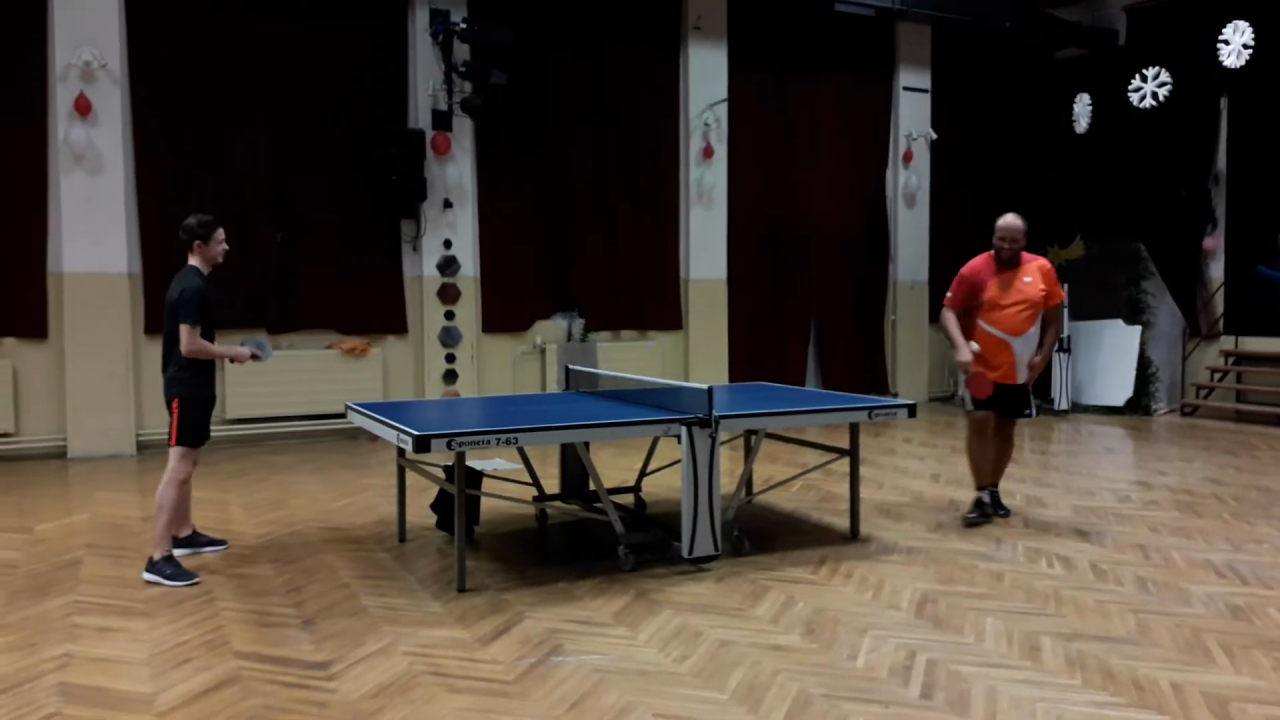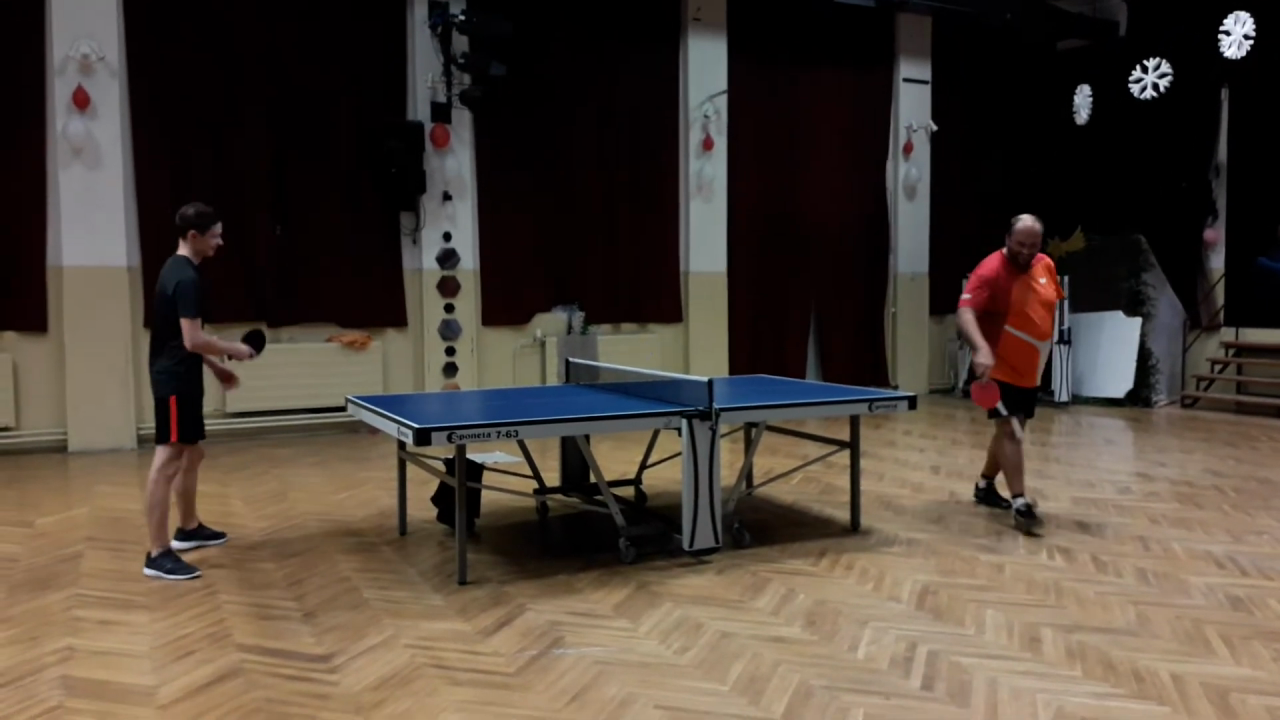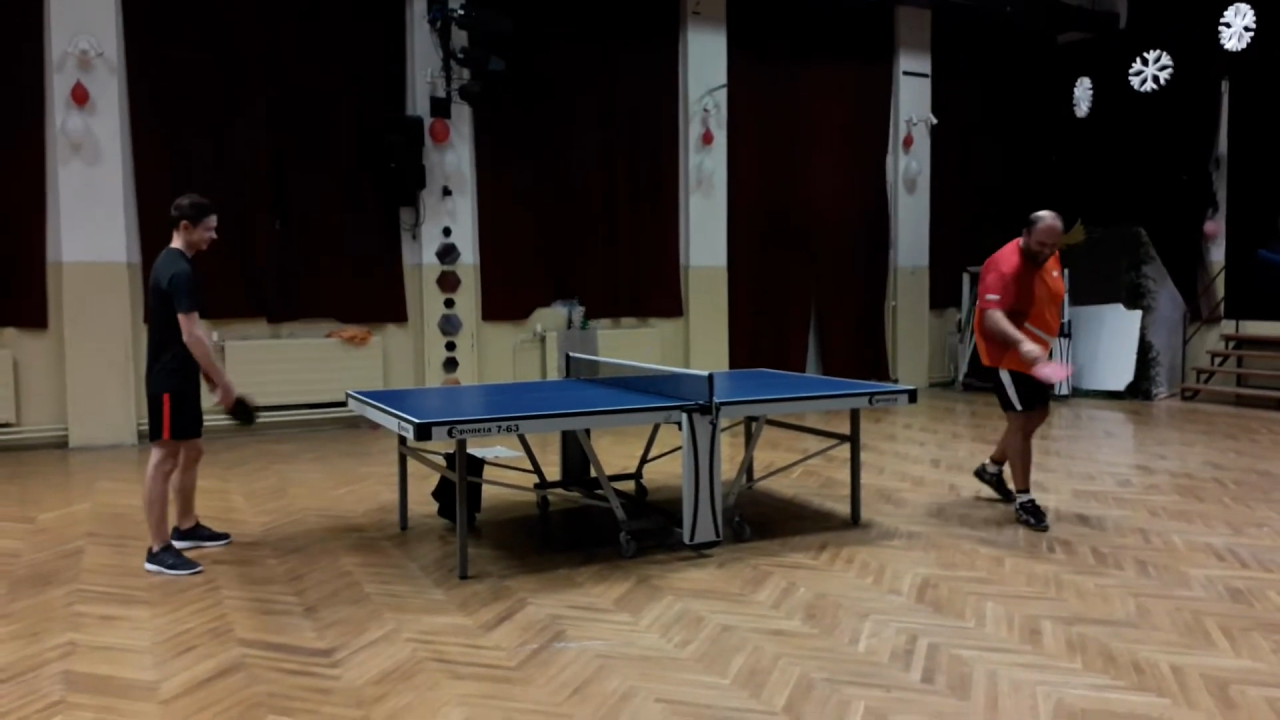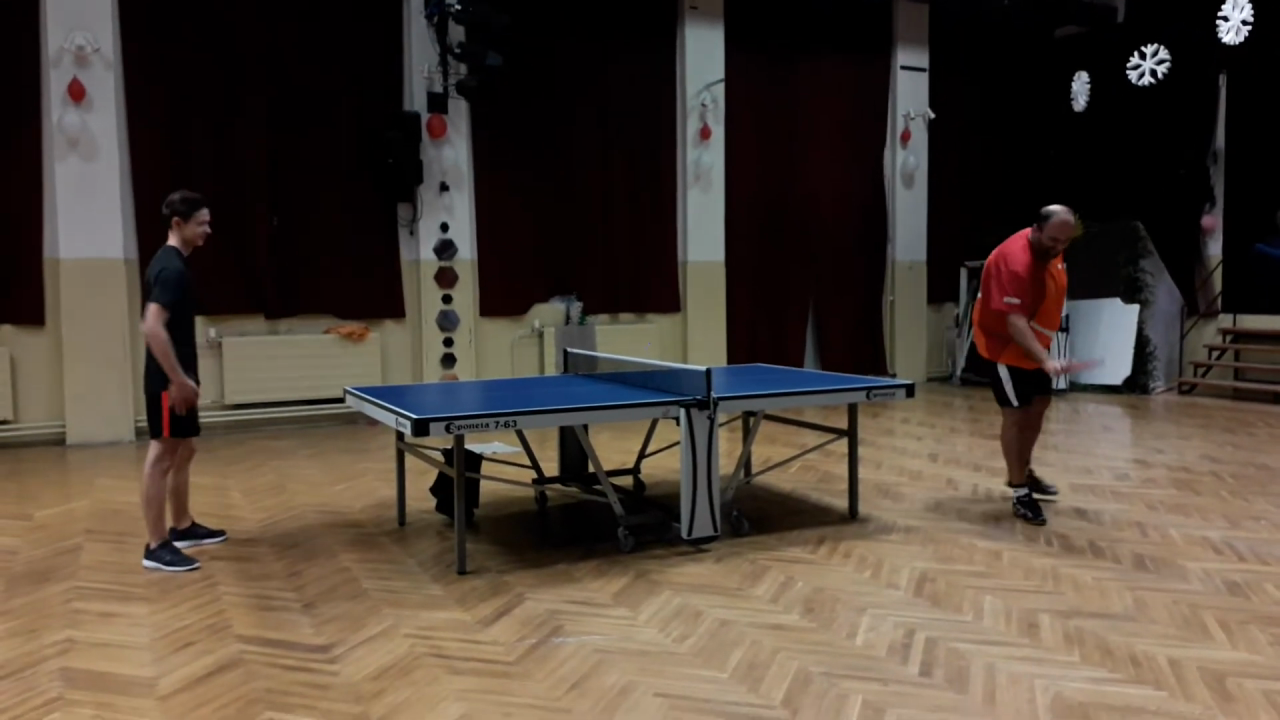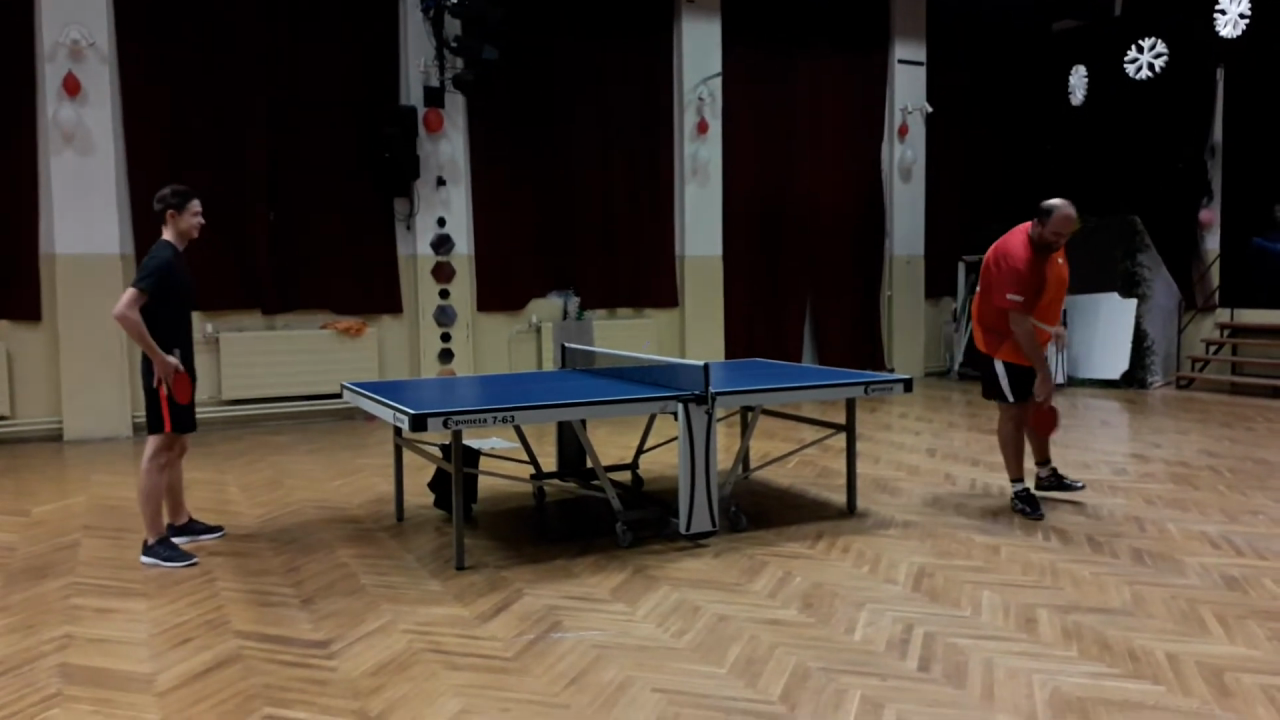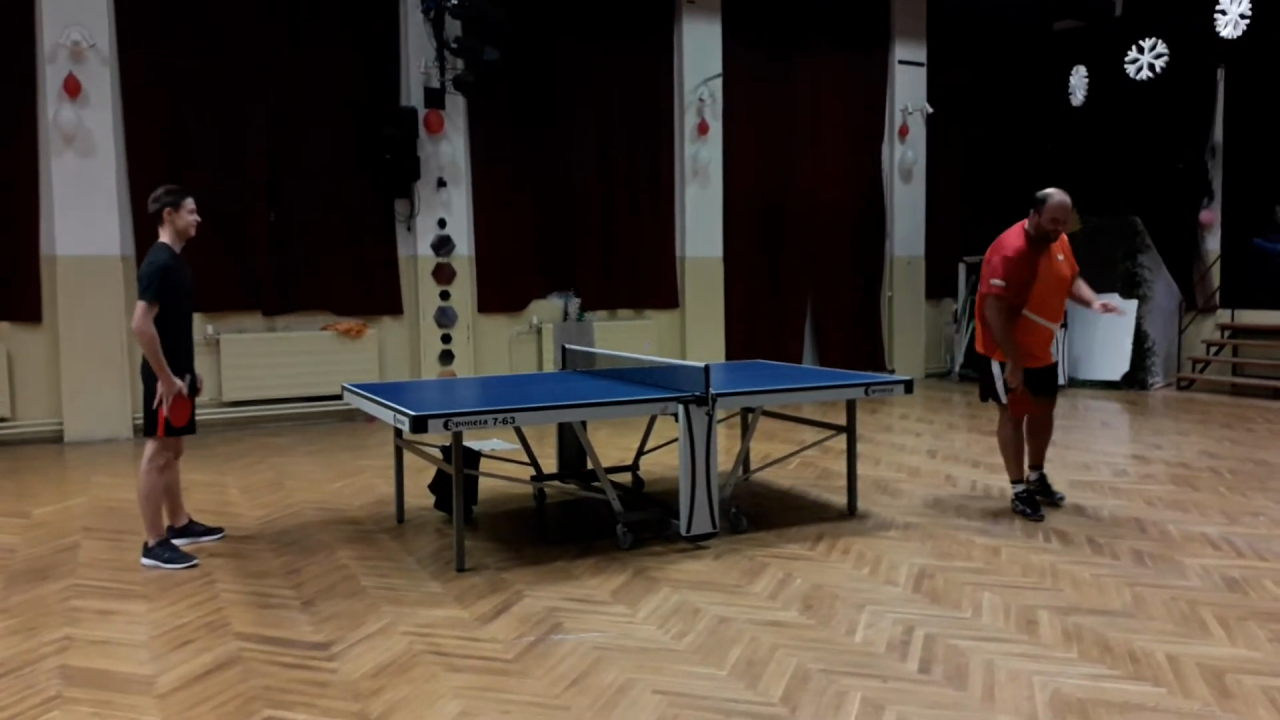
dt=0.2s
person 1, frame 1
left shoulder: (191, 282)
right shoulder: (192, 286)
right elbow: (190, 346)
right wrist: (234, 352)
left hip: (193, 387)
right hip: (187, 389)
left knee: (182, 464)
right knee: (179, 469)
left ankle: (184, 534)
right ankle: (159, 557)
person 1, frame 2
left shoulder: (176, 270)
right shoulder: (186, 279)
right elbow: (193, 340)
left wrist: (215, 366)
right wrist: (232, 350)
left hip: (180, 380)
right hip: (175, 384)
left knee: (192, 455)
right knee: (168, 463)
left ankle: (189, 528)
right ankle: (158, 553)
person 1, frame 3
left shoulder: (170, 263)
right shoulder: (180, 272)
right elbow: (192, 336)
left wrist: (208, 373)
right wrist: (222, 381)
left hip: (178, 378)
right hip: (170, 381)
left knee: (190, 452)
right knee: (164, 459)
left ankle: (185, 527)
right ankle: (158, 549)
person 1, frame 4
left shoulder: (171, 263)
right shoulder: (171, 269)
right elbow: (152, 328)
right wrist: (177, 379)
left hip: (176, 378)
right hip: (168, 381)
left knee: (183, 452)
right knee: (162, 457)
left ankle: (182, 527)
right ankle: (157, 546)
person 1, frame 5
left shoulder: (173, 259)
right shoulder: (161, 260)
right elbow: (124, 311)
right wrist: (158, 357)
left hip: (178, 370)
right hip: (164, 374)
left knee: (175, 448)
right knee: (158, 452)
left ankle: (180, 522)
right ankle: (154, 541)
person 1, frame 6
left shoulder: (174, 261)
right shoulder: (159, 263)
right elbow: (141, 325)
left wrist: (187, 374)
right wrist: (165, 376)
left hip: (178, 376)
right hip: (166, 379)
left knee: (173, 451)
right knee: (158, 454)
left ankle: (179, 524)
right ankle: (155, 543)
person 2, frame 1
left shoulder: (1042, 269)
right shoulder: (974, 270)
left elbow: (1054, 317)
right elbow: (949, 312)
left wrist: (1043, 356)
right wrist: (960, 347)
left hip: (1019, 370)
right hip: (981, 366)
left knee: (1004, 430)
right knee: (980, 424)
left ankle: (992, 492)
right ankle: (980, 497)
person 2, frame 2
left shoulder: (1046, 266)
right shoulder: (990, 272)
left elbow: (1052, 312)
right elbow: (965, 314)
left wrist: (1045, 351)
right wrist: (981, 349)
left hip: (1031, 368)
right hip: (999, 368)
left knee: (1011, 428)
right knee: (1009, 429)
left ankle: (985, 485)
right ankle: (1019, 504)
person 2, frame 3
left shoulder: (1051, 258)
right shoulder: (1006, 266)
right elbow: (992, 315)
left wrist: (1036, 346)
right wrist: (1023, 344)
left hip: (1035, 357)
right hip: (1009, 356)
left knee: (1036, 416)
right knee: (1021, 421)
left ankle: (991, 468)
right ankle: (1023, 501)
person 2, frame 4
left shoulder: (1051, 250)
right shoulder: (1015, 262)
right elbow: (1014, 322)
right wrist: (1047, 359)
left hip: (1034, 348)
right hip: (1006, 347)
left knee: (1038, 405)
right knee: (1017, 416)
left ankle: (1023, 472)
right ankle: (1021, 494)
person 2, frame 5
left shoulder: (1052, 244)
right shoulder: (1015, 257)
right elbow: (1016, 321)
left wrist: (1054, 325)
right wrist: (1042, 372)
left hip: (1032, 341)
right hip: (1004, 342)
left knee: (1038, 405)
right knee: (1014, 411)
left ankle: (1045, 474)
right ankle: (1019, 490)
person 2, frame 6
left shoulder: (1060, 242)
right shoulder: (1011, 251)
left elbow: (1071, 280)
right elbow: (994, 309)
left wrist: (1093, 301)
right wrist: (1011, 362)
left hip: (1042, 348)
right hip: (1008, 348)
left knee: (1043, 409)
right knee: (1012, 414)
left ankle: (1035, 476)
right ankle: (1019, 490)
